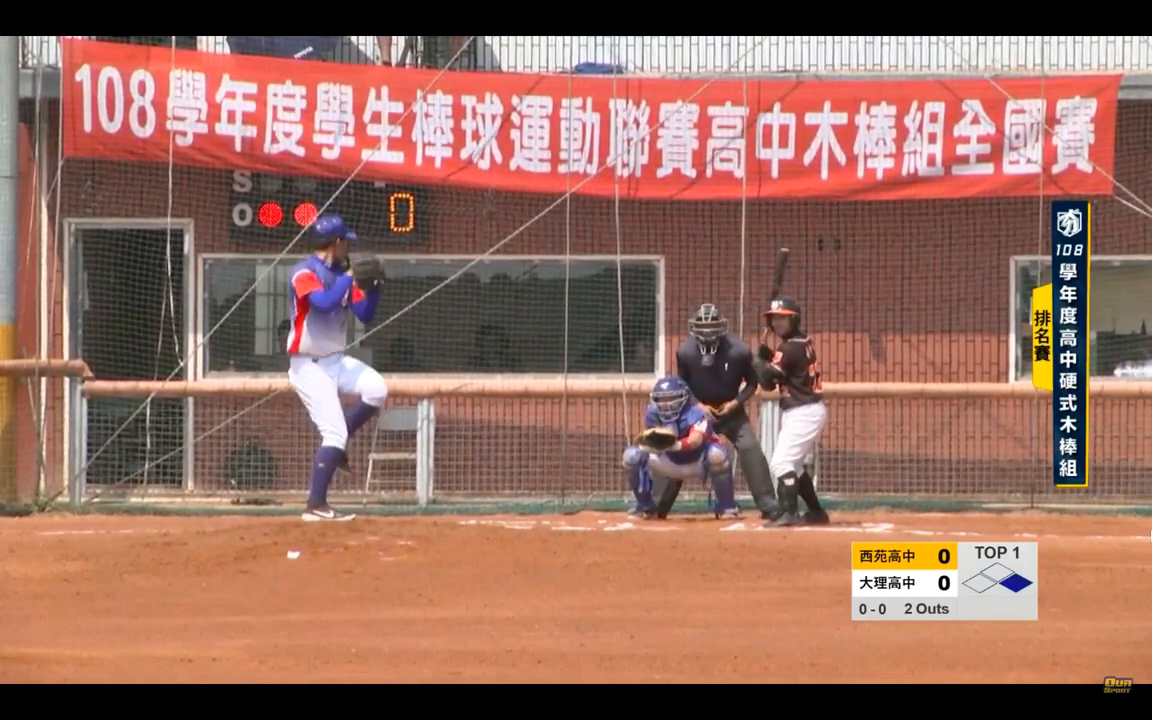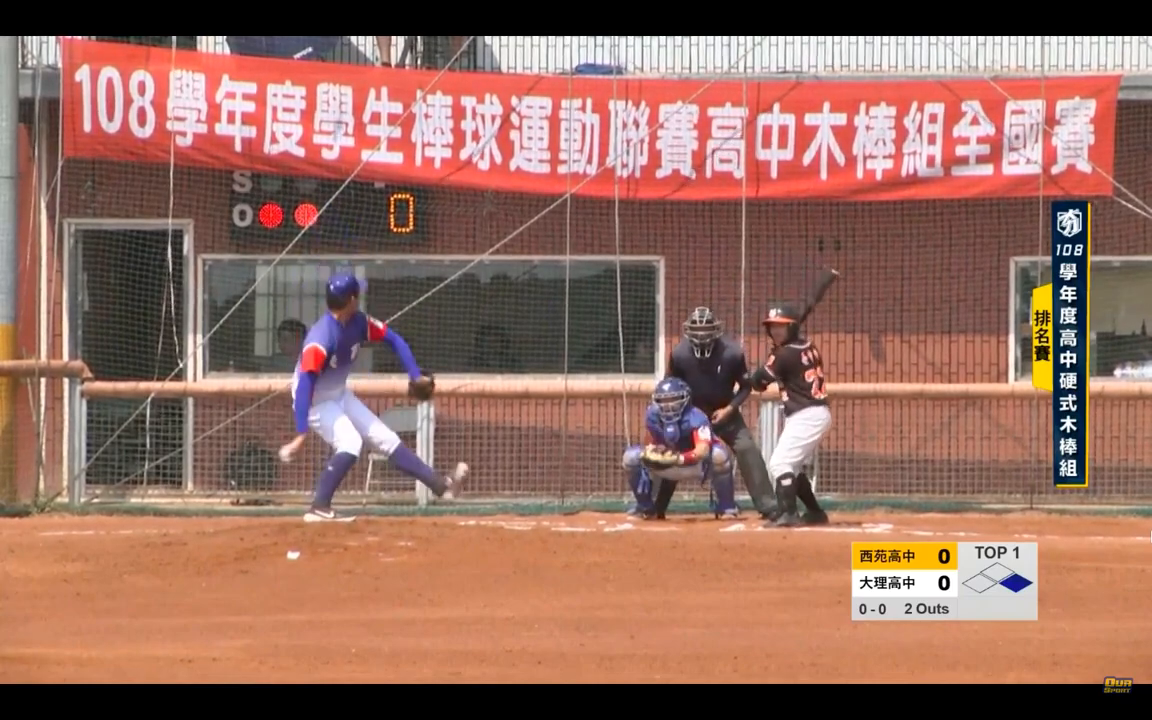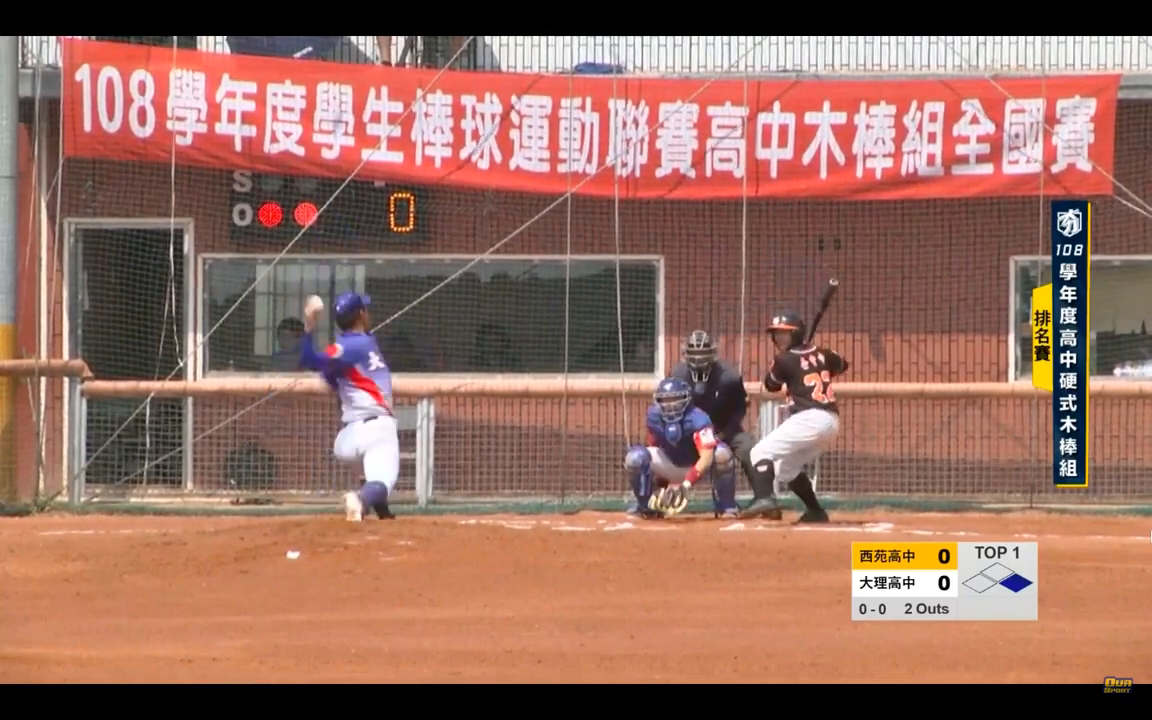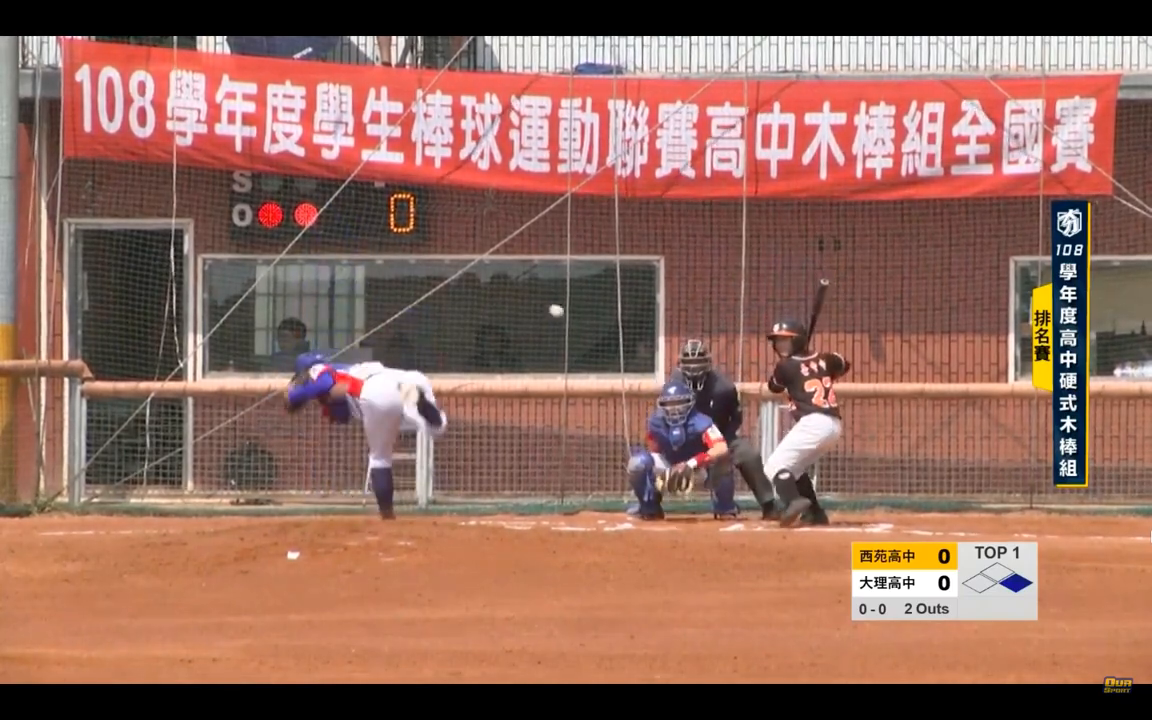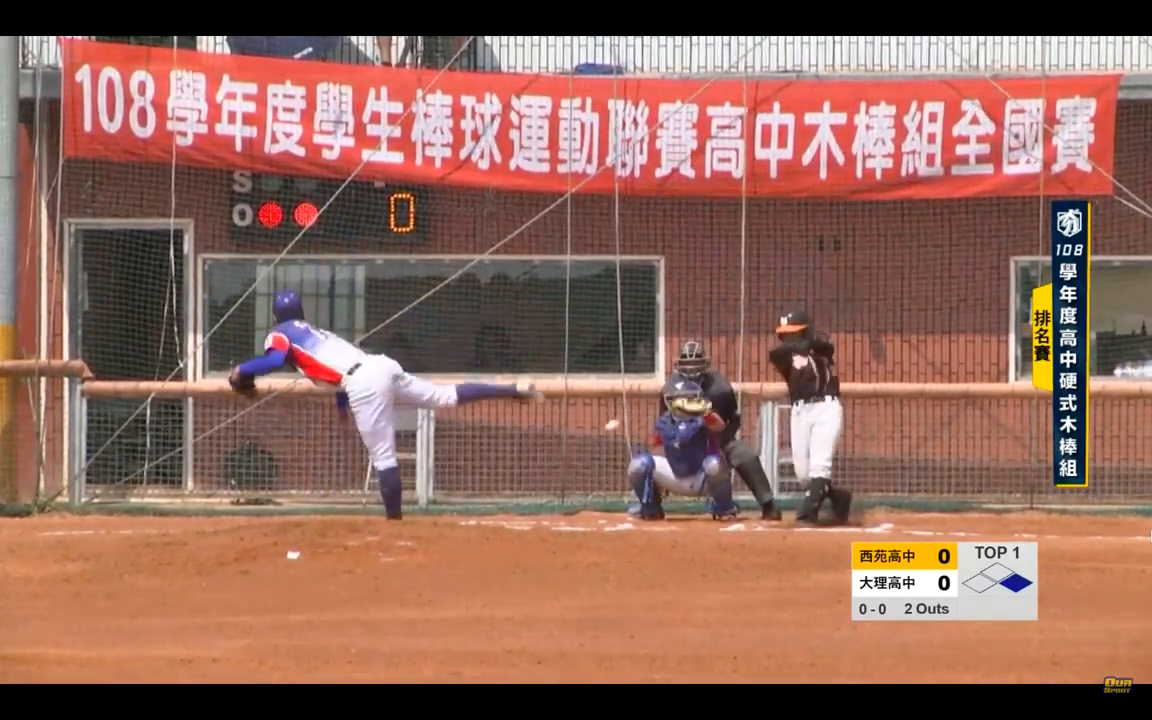
dt=0.3s
person 1, frame 1
left shoulder: (343, 274)
right shoulder: (305, 273)
left elbow: (365, 311)
right elbow: (323, 304)
left wrist: (372, 287)
right wrist: (348, 278)
left hip: (337, 360)
right hip: (308, 366)
left knee: (377, 389)
right knee: (335, 433)
left ankle: (336, 448)
right ankle: (316, 507)
person 1, frame 2
left shoulder: (360, 321)
right shoulder: (320, 339)
left elbow: (392, 338)
right elbow: (304, 386)
left wrist: (415, 375)
right wrist: (301, 434)
left hip: (339, 397)
right hip: (316, 403)
left knee: (386, 440)
right knee: (350, 445)
left ankle: (439, 483)
right ankle: (319, 508)
person 1, frame 3
left shoulder: (357, 341)
right shoulder: (351, 345)
right elbow: (309, 359)
right wrist: (309, 327)
left hip: (349, 438)
left ankle: (380, 508)
person 1, frame 4
left shoulder: (318, 369)
left elbow: (326, 383)
left wrist: (294, 394)
left hip: (377, 393)
right hip: (407, 381)
left knee: (379, 457)
right knee: (436, 426)
left ankle: (386, 514)
right ankle: (417, 398)
person 1, frame 5
left shoulder: (279, 333)
right shoulder: (310, 331)
left elbow: (277, 360)
left wrist: (242, 371)
right wrist: (342, 404)
left hip: (365, 388)
right hip: (383, 367)
left knee: (382, 457)
right knee: (445, 397)
left ankle: (394, 519)
right ankle: (513, 391)
person 2, frame 1
left shoulder: (790, 347)
right shoulder: (802, 341)
left elbow: (767, 381)
left wrist: (760, 359)
right wrist: (770, 356)
left hip: (803, 412)
right hip: (807, 411)
left knee: (781, 462)
right knee: (794, 464)
left ankle: (788, 514)
right ankle: (816, 512)
person 2, frame 2
left shoulder: (784, 354)
right shoulder: (808, 346)
left elbow: (757, 382)
left wrist: (768, 361)
left hip: (806, 416)
right hip: (816, 414)
left knee: (779, 463)
right knee: (791, 466)
left ankle: (788, 514)
right ankle: (815, 512)
person 2, frame 3
left shoulder: (785, 359)
right shoulder: (820, 352)
left elbow: (771, 385)
right elbow: (842, 364)
left hip: (810, 418)
right hip: (830, 421)
left knee: (762, 451)
right knee: (788, 467)
left ankle: (763, 498)
right ankle: (816, 511)
person 2, frame 4
left shoulder: (786, 365)
right shoulder: (824, 359)
left elbow: (774, 386)
right elbow: (844, 365)
left hip: (815, 423)
right hip: (833, 425)
left knee: (775, 464)
right knee: (794, 468)
left ankle: (794, 502)
right ankle: (815, 512)
person 2, frame 5
left shoulder: (819, 344)
right shoulder: (782, 352)
left elbow: (827, 346)
right elbow: (778, 354)
left wrist: (811, 341)
right wrist: (799, 344)
left hip: (826, 408)
right hip: (800, 412)
left knee: (820, 463)
right knee: (803, 470)
left ankle: (809, 512)
right ankle: (838, 498)
person 3, frame 1
left shoulder: (739, 350)
right shoulder: (685, 351)
left elbow: (753, 383)
right elbow: (683, 384)
left wrist: (736, 402)
right wrist: (698, 404)
left hip: (732, 409)
left knee: (750, 449)
left ankle: (769, 506)
person 3, frame 2
left shoulder: (733, 352)
right shoulder: (679, 353)
left elbow: (746, 386)
left wrist: (730, 409)
left hip: (725, 411)
left knee: (747, 450)
left ankle: (768, 506)
person 3, frame 3
left shoulder: (730, 376)
right shoulder: (679, 375)
left elbow: (741, 407)
left wrist: (724, 433)
left hip: (724, 427)
left knee: (751, 452)
left ankle: (768, 504)
person 3, frame 4
left shoulder: (724, 386)
left elbow: (737, 418)
left wrist: (722, 440)
left hip: (720, 435)
left knee: (751, 456)
left ankle: (769, 506)
person 3, frame 5
left shoulder: (721, 388)
left elbow: (735, 420)
left wrist: (718, 441)
left hip: (718, 438)
left knee: (748, 457)
left ankle: (768, 506)
person 4, frame 1
left shoulder: (695, 414)
right shoulder: (652, 414)
left elbow: (695, 440)
left wrist: (676, 446)
left hip: (699, 463)
right hip: (670, 463)
left knee: (717, 453)
right knee: (632, 455)
left ankle: (726, 507)
right ankle: (646, 507)
person 4, frame 2
left shoulder: (696, 417)
right shoulder: (653, 415)
left elbow: (703, 451)
right elbow: (653, 445)
left wrist: (679, 459)
left hip: (698, 465)
right hip: (669, 465)
left knee: (719, 454)
right knee: (631, 456)
left ankle: (726, 507)
right ankle: (646, 508)
person 4, frame 3
left shoulder: (698, 419)
right shoulder: (654, 416)
left elbow: (707, 457)
right elbow: (652, 448)
left wrist: (686, 484)
left hip: (698, 465)
right hip: (670, 464)
left knee: (721, 453)
right knee: (634, 458)
left ankle: (726, 506)
right ankle: (646, 506)
person 4, frame 4
left shoulder: (700, 422)
right shoulder: (656, 422)
left elbow: (722, 449)
right elbow: (654, 451)
left wrist: (691, 463)
left hip: (699, 471)
right hip: (671, 471)
left knee: (720, 457)
right knee: (637, 462)
left ankle: (725, 508)
right ankle: (649, 509)
person 4, frame 5
left shoulder: (703, 418)
right shoulder: (663, 422)
left elbow: (719, 426)
left wrist: (705, 413)
left hip: (702, 480)
right hip: (674, 477)
left knee: (714, 464)
right knee: (639, 464)
left ankle: (724, 508)
right ankle: (650, 508)
